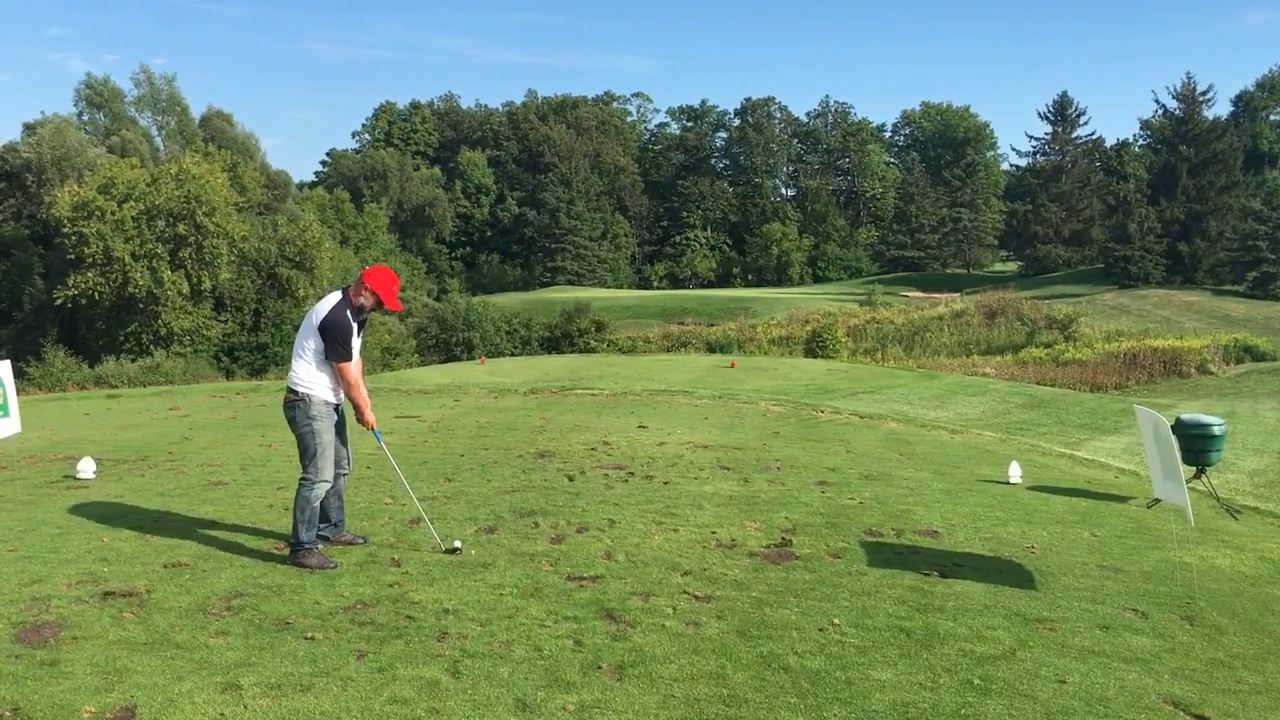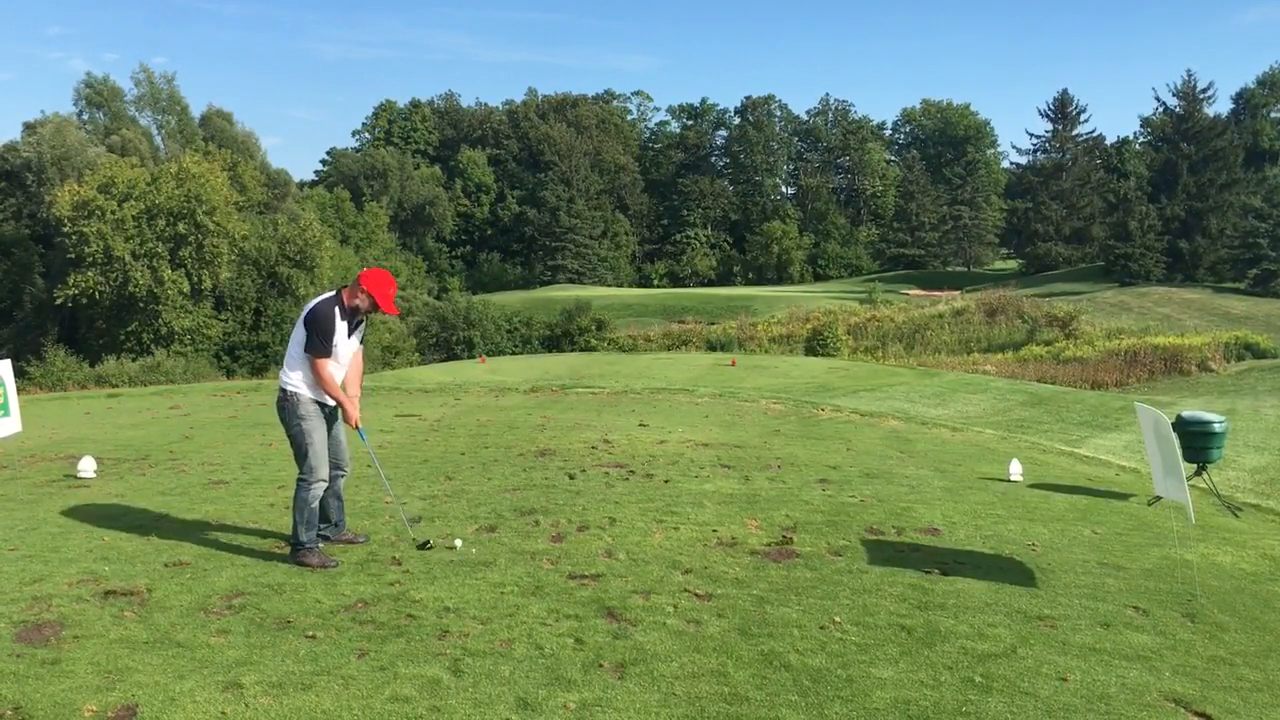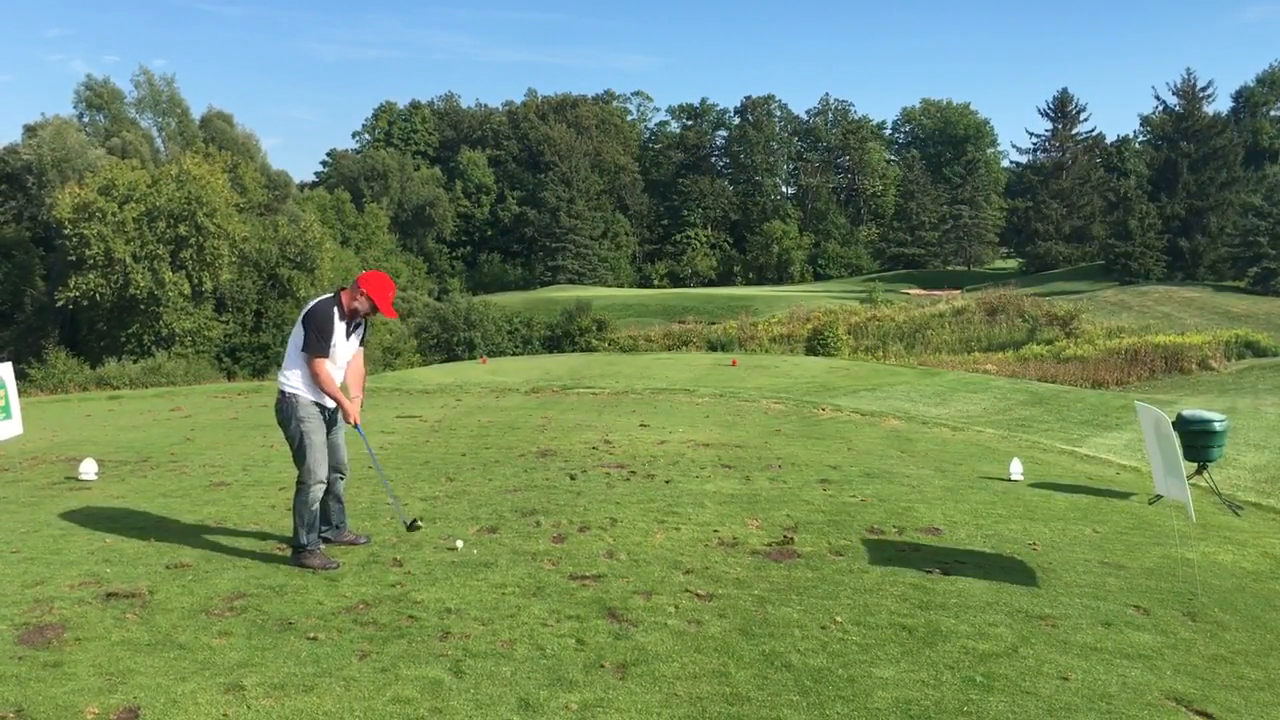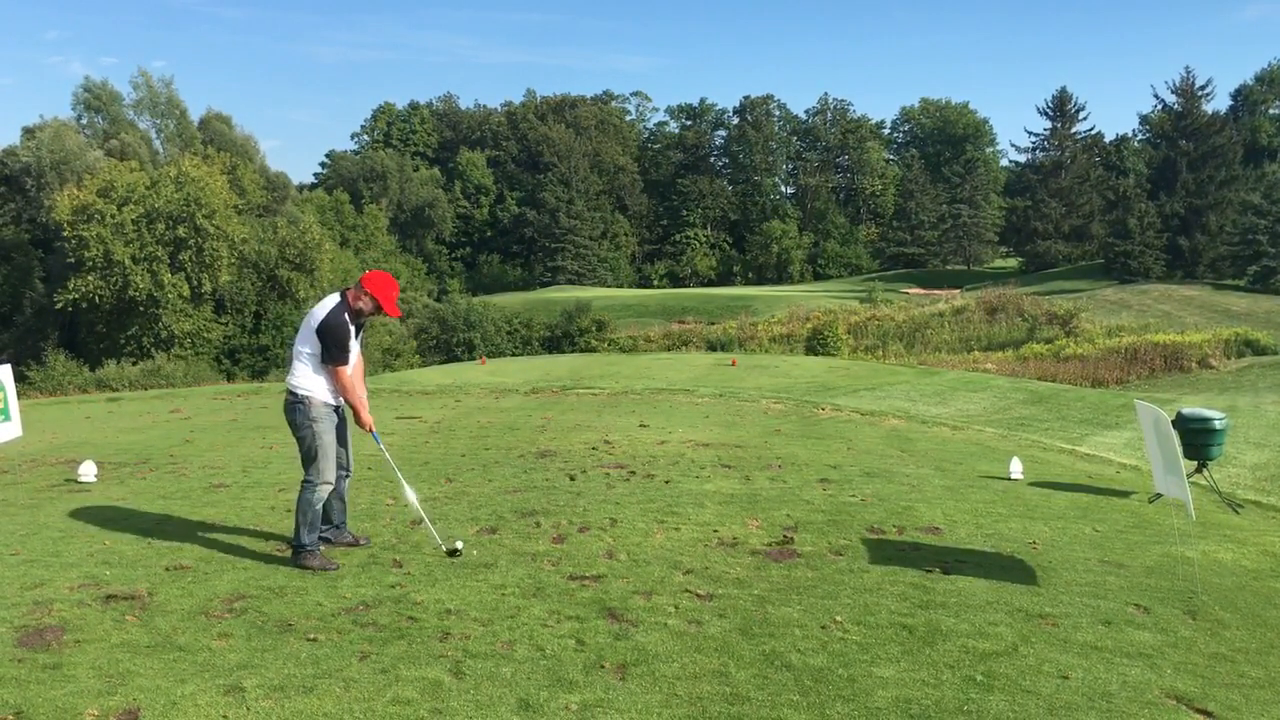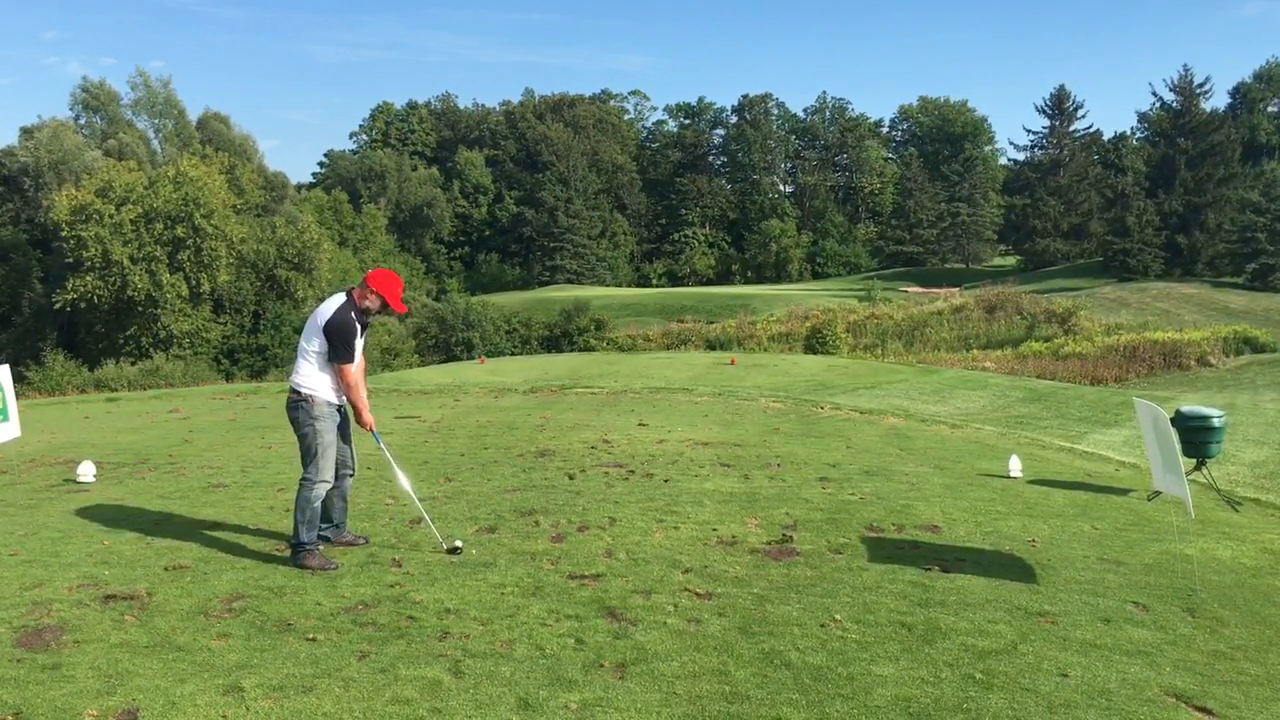
dt=0.5s
person 1, frame 1
left shoulder: (354, 310)
right shoulder: (338, 317)
left elbow: (354, 358)
right elbow: (345, 374)
left wrist: (364, 398)
right wrist: (363, 409)
left hip: (329, 400)
right hip: (309, 401)
left knee: (338, 467)
right knee: (318, 474)
left ankle: (331, 529)
right ankle: (302, 548)
person 1, frame 2
left shoulder: (357, 315)
right shoulder: (324, 313)
left elbow: (354, 358)
right elbow: (320, 370)
left wrist: (353, 399)
right wrist: (345, 405)
left hip: (325, 401)
right hip: (301, 400)
left knee: (337, 467)
right knee: (315, 474)
left ankle: (331, 528)
right ankle: (303, 547)
person 1, frame 3
left shoulder: (357, 319)
right shoulder: (322, 314)
left elbow: (355, 361)
right elbow: (317, 368)
left wrist: (355, 399)
right wrist: (344, 403)
left hip: (326, 404)
right hip: (300, 402)
left knee: (336, 470)
right knee: (314, 476)
left ankle: (332, 530)
right ankle: (304, 548)
person 1, frame 4
left shoulder: (353, 312)
right shoulder: (334, 320)
left elbow: (355, 357)
right elbow: (341, 376)
left wrist: (363, 398)
right wrist: (360, 411)
left hip: (330, 402)
right hip: (310, 403)
left knee: (340, 469)
right knee: (321, 477)
left ankle: (332, 530)
right ankle: (304, 549)
person 1, frame 5
left shoulder: (357, 312)
right shoulder: (342, 319)
left elbow: (357, 358)
right elbow: (346, 375)
left wrist: (363, 400)
right wrist: (362, 411)
left hip: (332, 402)
right hip: (313, 402)
left knee: (344, 468)
right knee: (319, 476)
left ankle: (332, 530)
right ankle: (303, 548)
